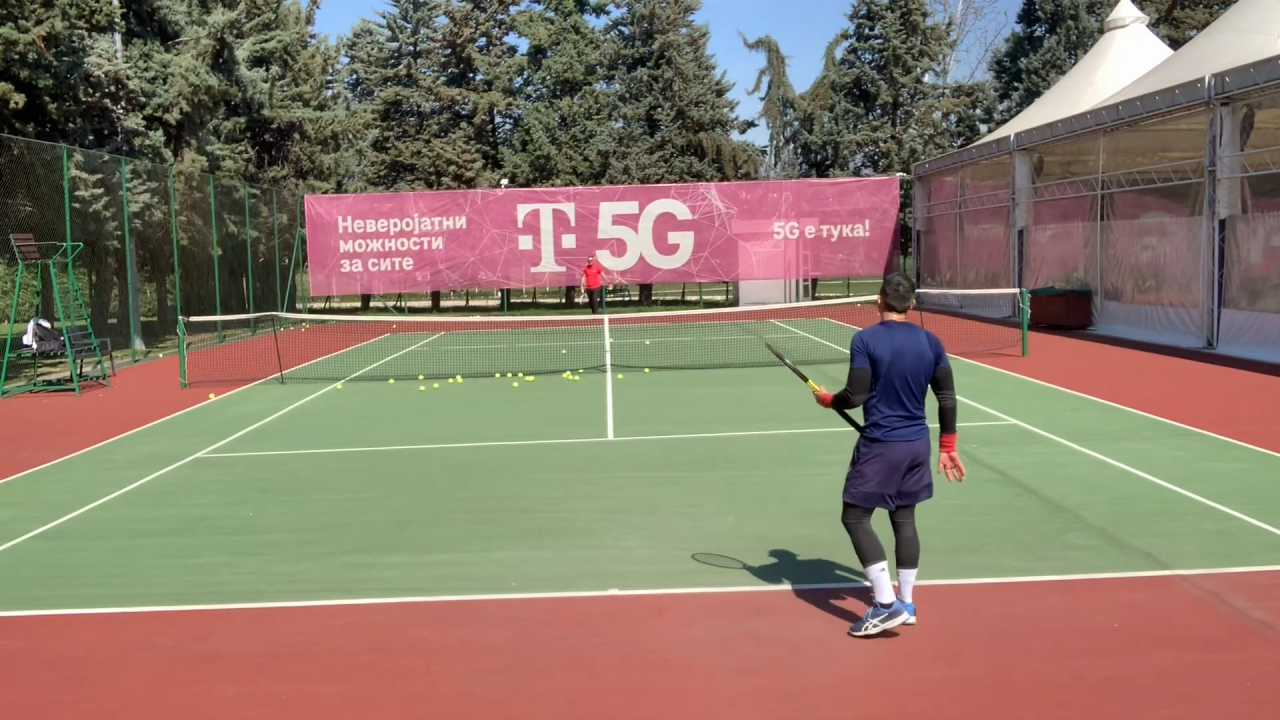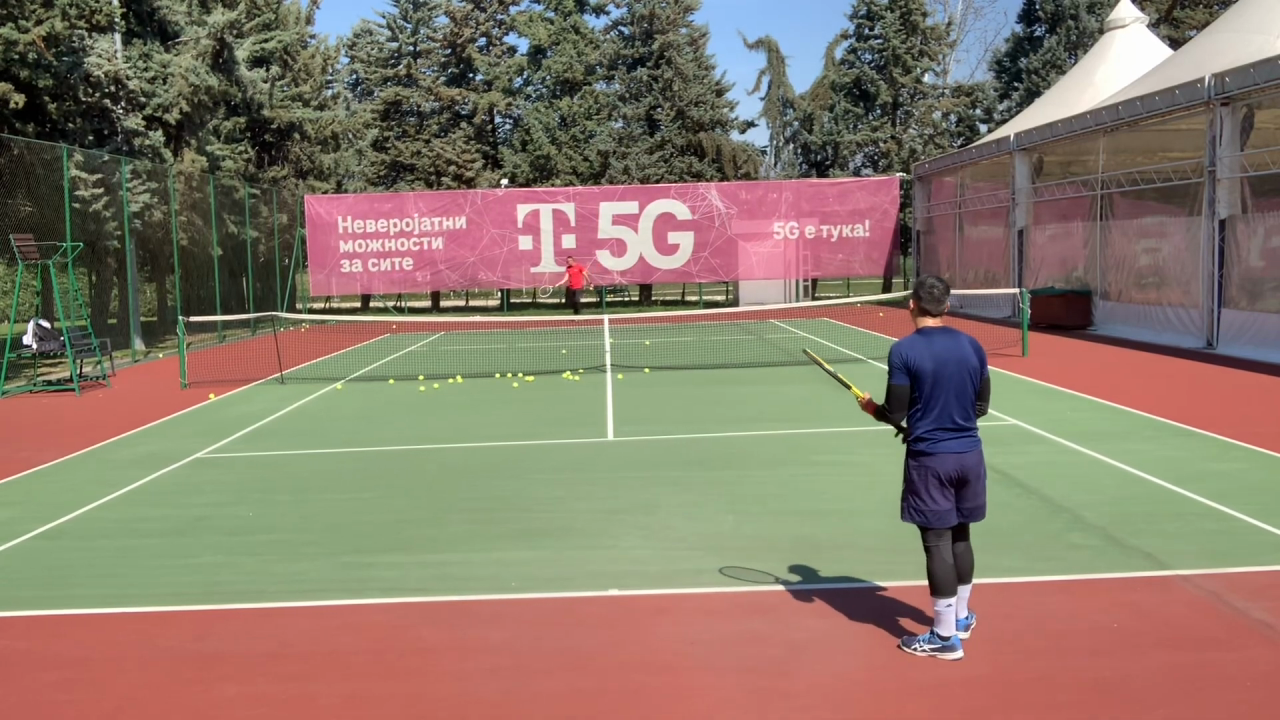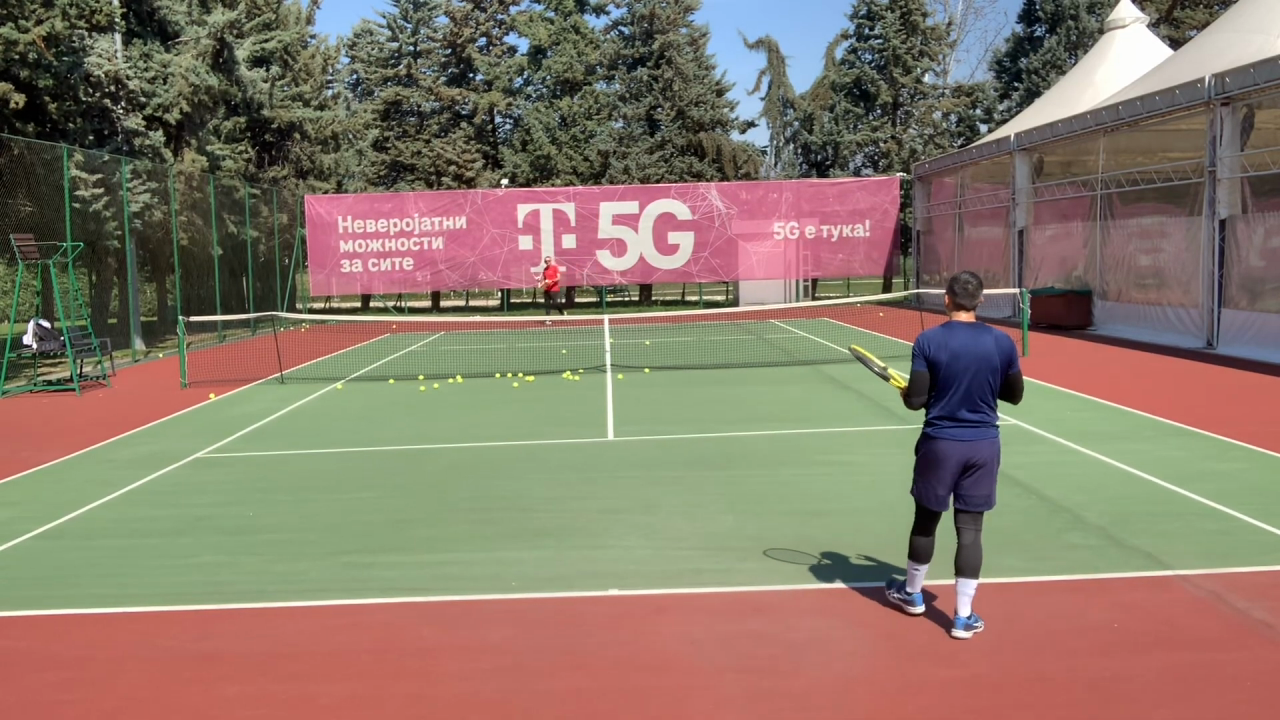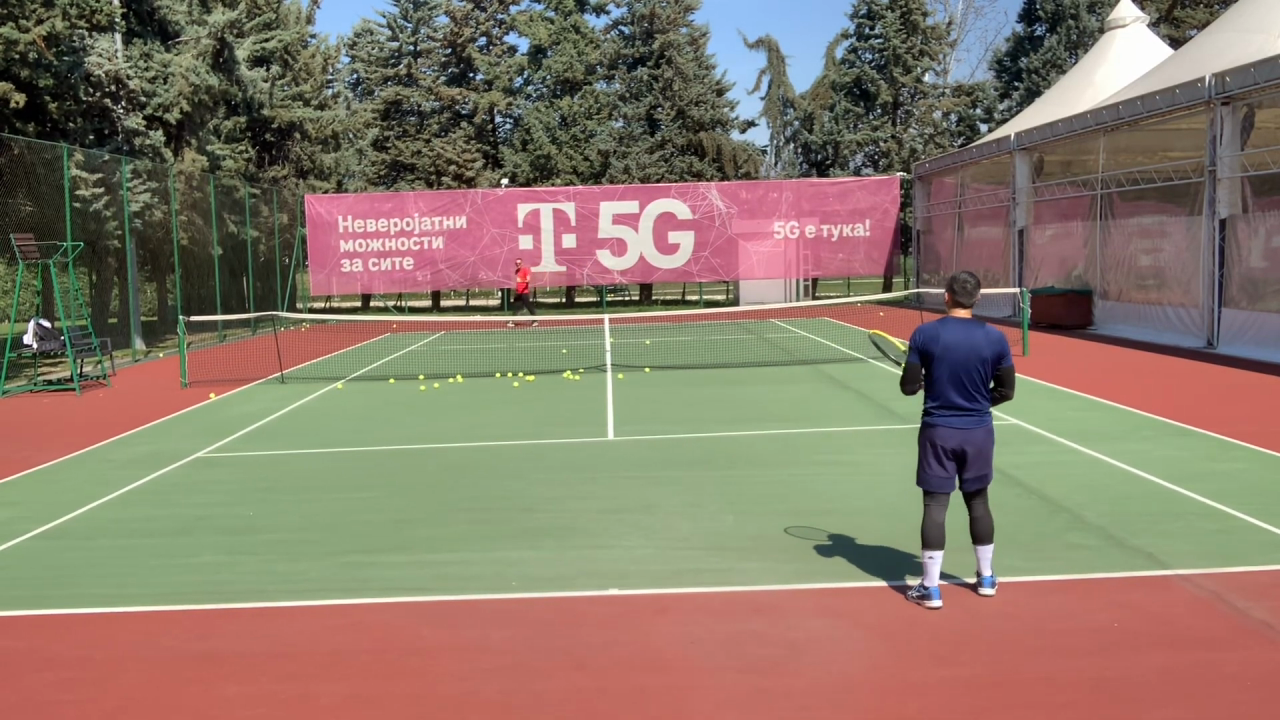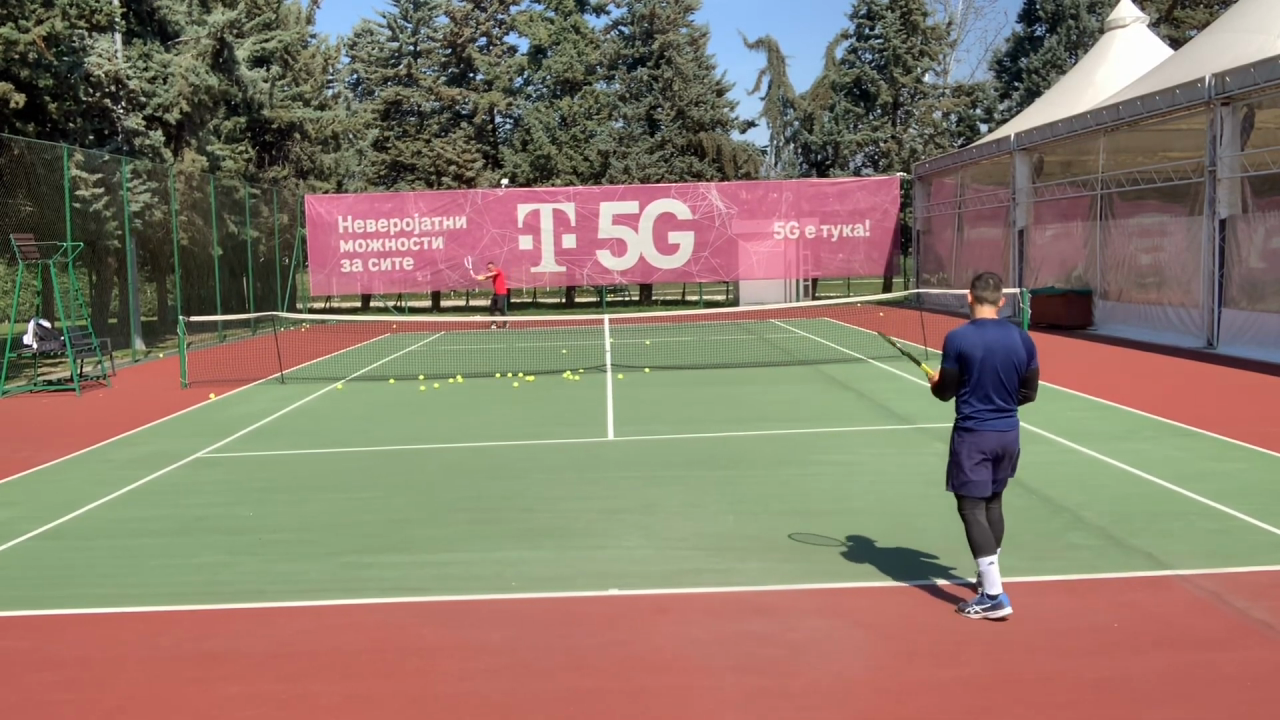
dt=1s
person 1, frame 1
left shoulder: (865, 340)
right shoulder: (931, 343)
left elbow: (854, 396)
right elbow: (947, 398)
left wrist: (827, 400)
right wrist: (948, 446)
left hip: (880, 446)
right hip: (917, 443)
left knee: (855, 517)
right knee: (904, 519)
left ankle: (885, 604)
right ankle: (902, 601)
person 1, frame 2
left shoulder: (903, 351)
right shoulder: (973, 346)
left elbow: (894, 414)
right elbow: (981, 405)
left wrist: (870, 407)
left hip: (929, 459)
right hip: (969, 454)
left knee: (937, 543)
right knee: (960, 536)
left ankle: (945, 636)
right ankle: (961, 617)
person 1, frame 3
left shoulder: (928, 341)
right shoulder: (1002, 343)
left elbow: (915, 400)
right elbow: (1014, 394)
left wrist: (905, 393)
left hip: (939, 444)
right hip: (983, 446)
left knee: (926, 519)
right knee: (970, 529)
left ankle: (912, 593)
right ankle: (964, 616)
person 1, frame 4
left shoulder: (924, 334)
right shoulder: (995, 338)
left elbow: (908, 387)
right elbow: (1006, 391)
left hip: (938, 431)
right hip: (978, 432)
left knee: (935, 506)
right knee: (977, 501)
left ankle: (930, 587)
right ankle: (986, 577)
person 1, frame 5
left shoulder: (957, 338)
right shoulder: (1023, 339)
left elbow: (945, 392)
right elbow: (1029, 392)
left wrist: (934, 382)
left hip: (973, 436)
right hip: (1008, 434)
left knee: (972, 511)
right knee: (992, 504)
left ankle: (994, 597)
right ankle: (987, 577)
